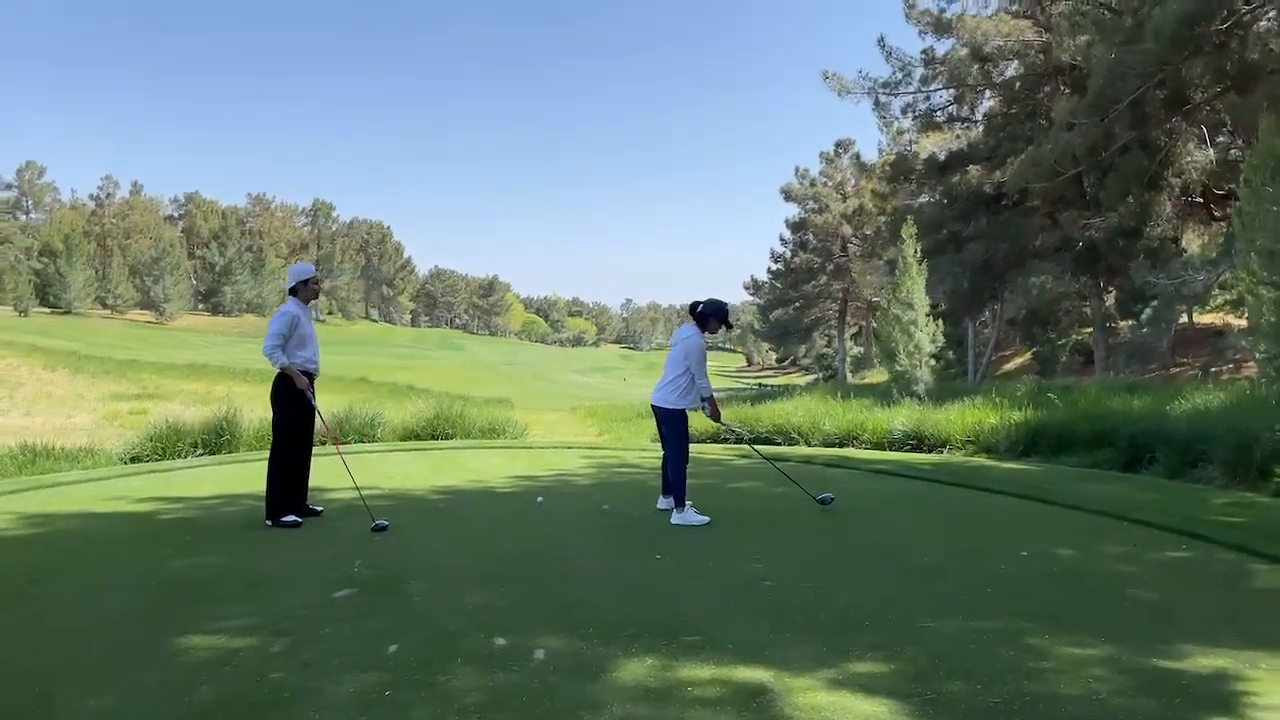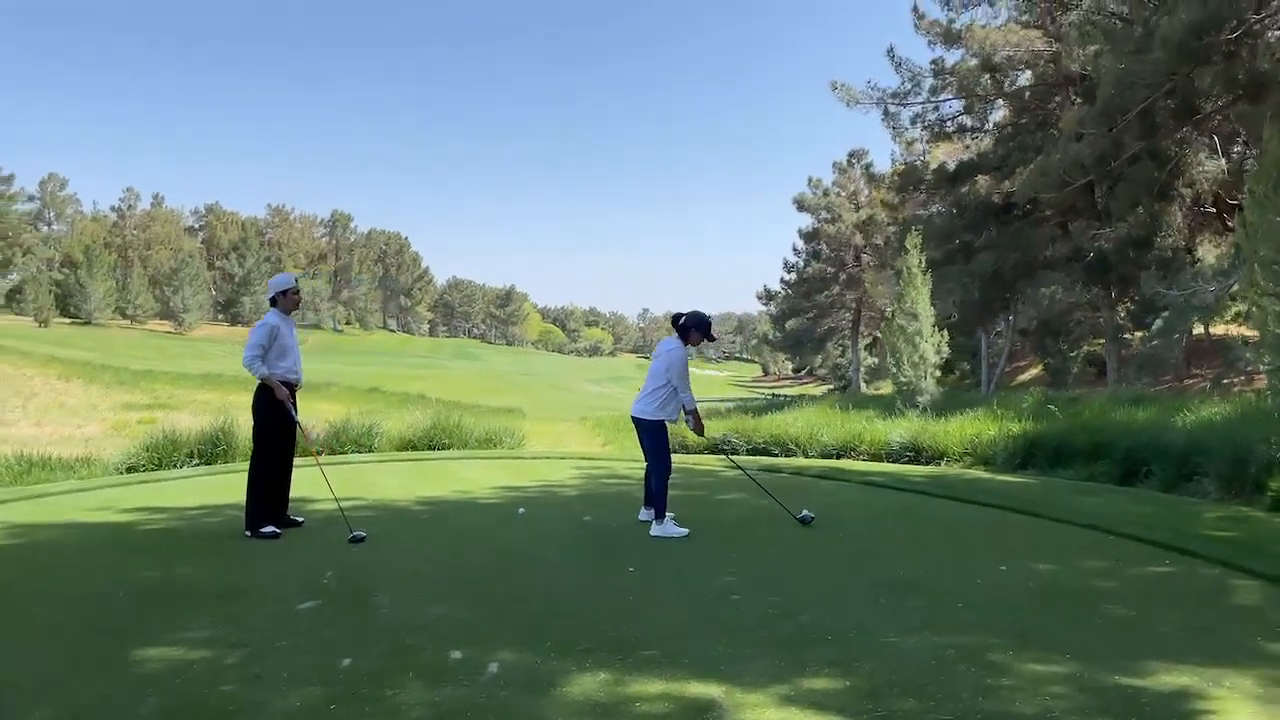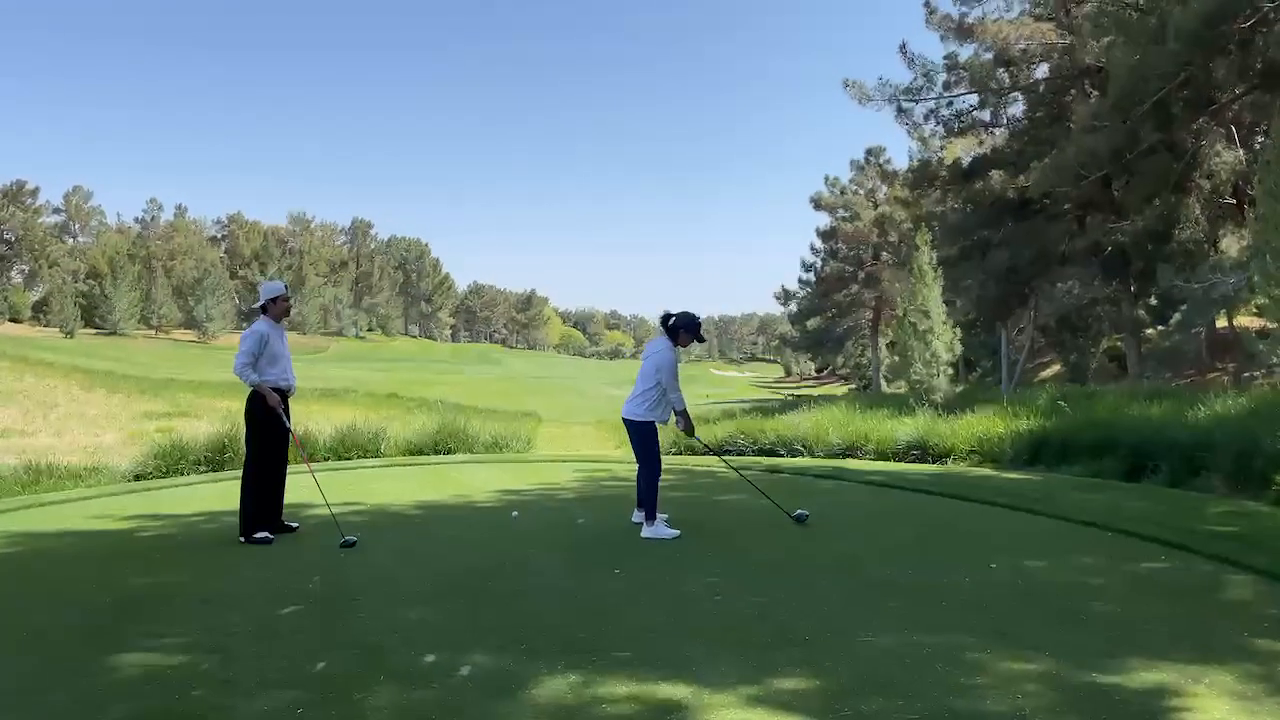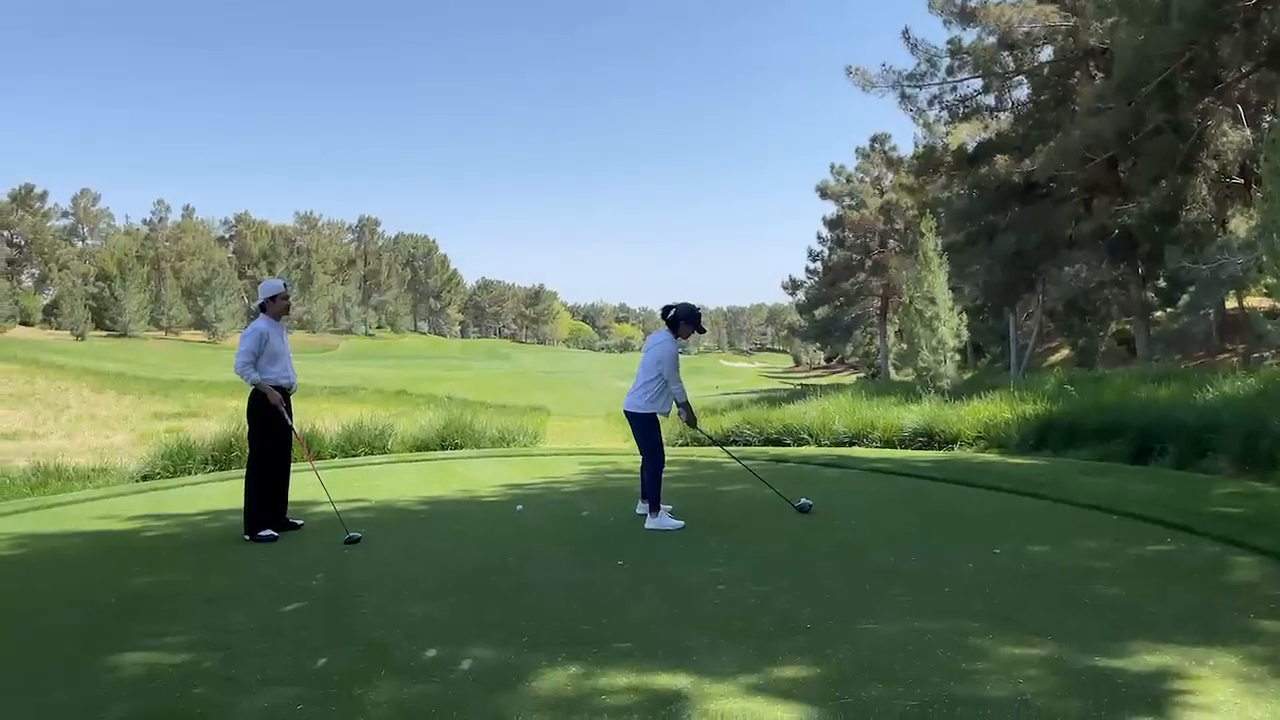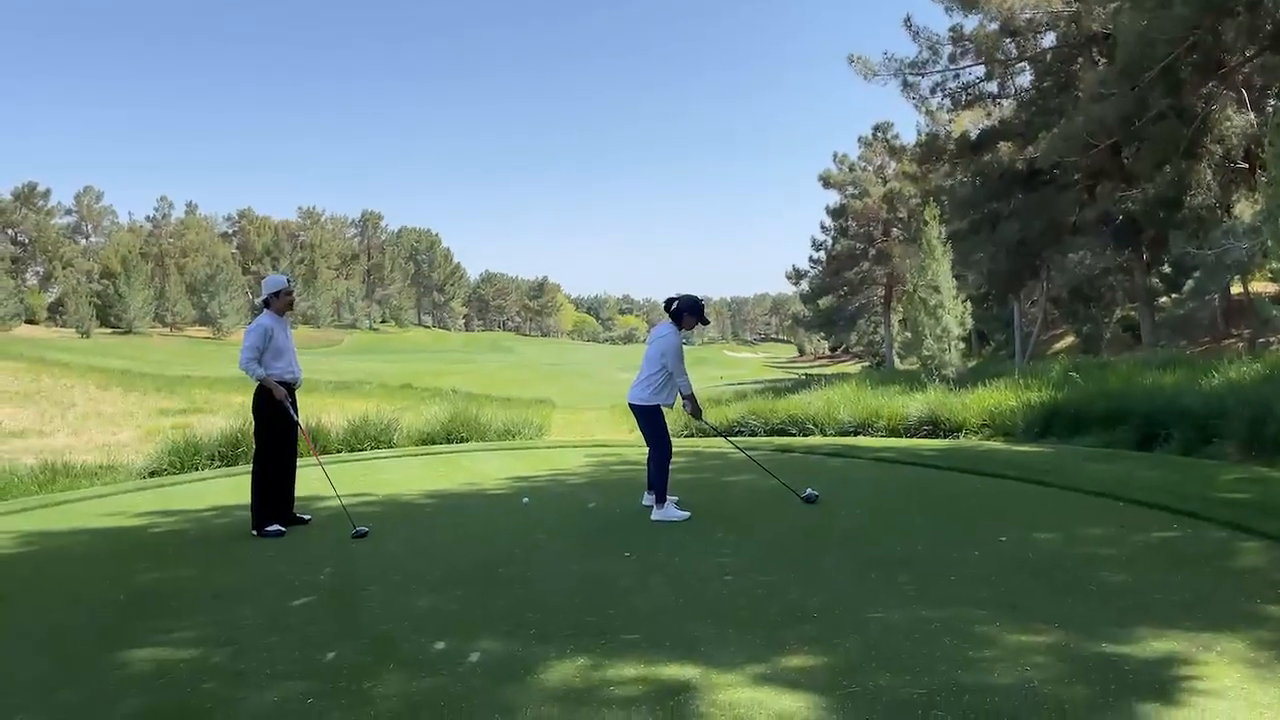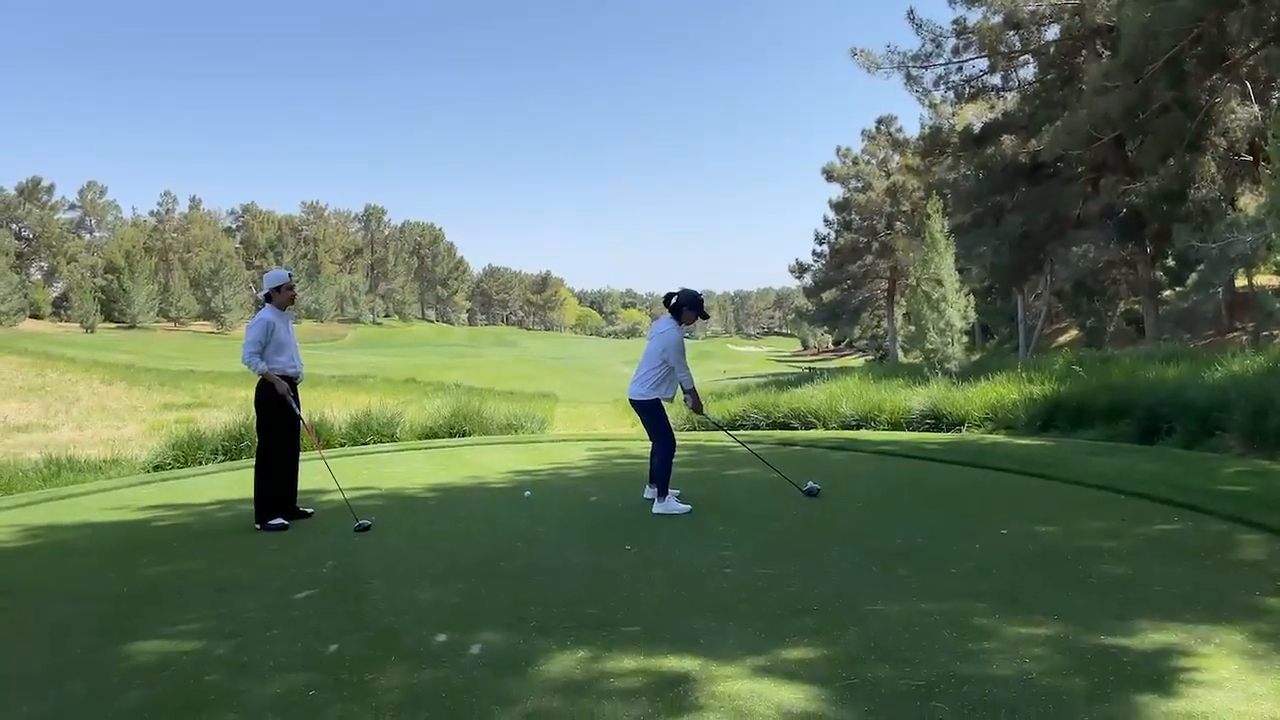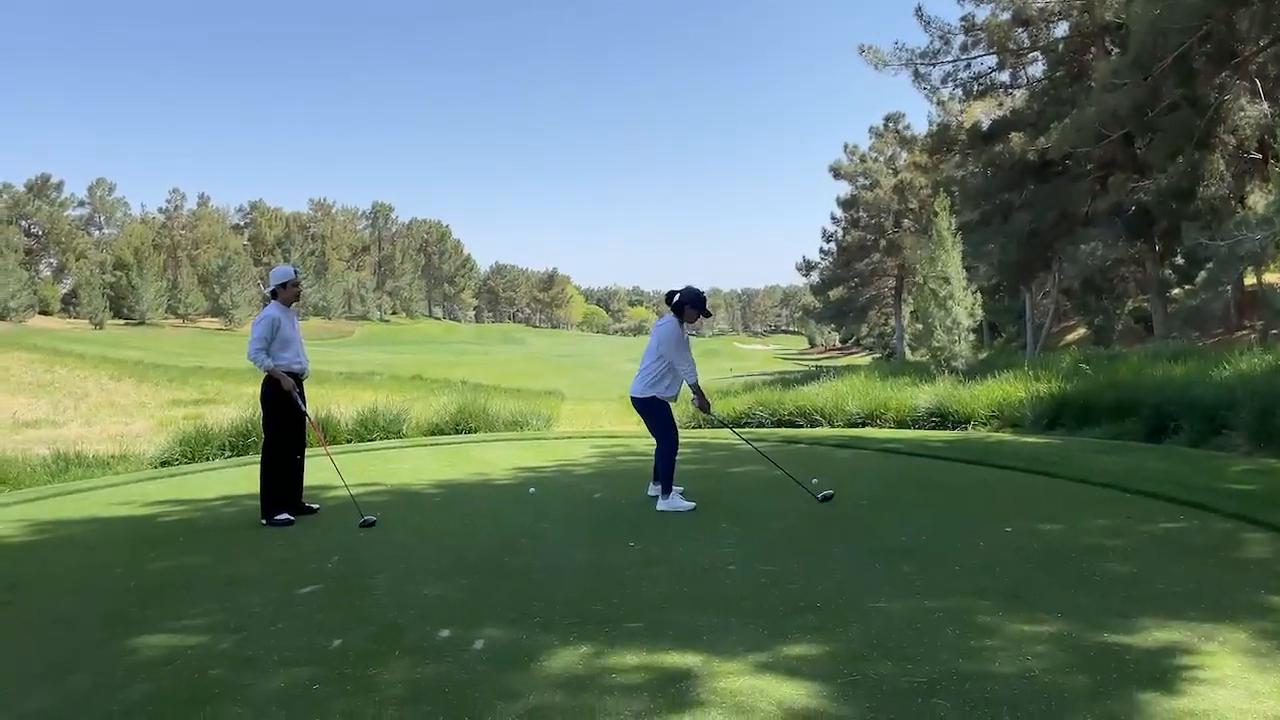
dt=0.4s
person 1, frame 1
left shoulder: (304, 313)
right shoulder: (288, 313)
right elbow: (271, 349)
right wrist: (296, 375)
left hip: (304, 385)
right hip: (290, 385)
left knee: (303, 446)
right knee: (285, 447)
left ankle: (297, 503)
right ankle: (276, 511)
person 1, frame 2
left shoulder: (288, 324)
right shoulder: (269, 324)
right elbow: (251, 359)
right wrist: (276, 386)
left hip: (287, 396)
right hip: (271, 396)
left knee: (284, 457)
right knee: (265, 458)
left ankle: (277, 514)
right ankle: (256, 522)
person 1, frame 3
left shoulder: (279, 332)
right shoulder: (258, 331)
right elbow: (242, 367)
right wrist: (267, 393)
left hip: (280, 401)
right hip: (263, 402)
left knee: (277, 463)
right knee: (258, 464)
left ankle: (272, 519)
right ankle: (250, 527)
person 1, frame 4
left shoulder: (279, 329)
right shoulder: (258, 330)
right elbow: (242, 366)
right wrist: (269, 391)
left hip: (282, 399)
right hip: (264, 400)
left knee: (281, 460)
right knee: (261, 462)
left ankle: (277, 517)
right ankle: (254, 525)
person 1, frame 5
left shoulder: (284, 325)
right shoulder: (262, 325)
right elbow: (247, 362)
right wrist: (274, 386)
left hip: (287, 394)
right hip: (270, 396)
left knee: (287, 455)
right knee: (267, 457)
left ankle: (284, 512)
right ankle: (262, 521)
person 1, frame 6
left shoulder: (286, 319)
right shoulder: (264, 320)
right elbow: (249, 356)
left wrist: (295, 377)
right wrist: (276, 381)
left hip: (289, 388)
right hip: (272, 390)
left knee: (290, 449)
right knee: (270, 451)
left ankle: (287, 506)
right ankle: (265, 514)
person 1, frame 7
left shoulder: (291, 315)
right shoulder: (270, 316)
right elbow: (255, 353)
left wrist: (301, 374)
right wrist: (282, 377)
left hip: (295, 385)
right hip: (278, 386)
left knee: (296, 445)
right knee: (276, 447)
left ankle: (293, 501)
right ankle: (271, 510)
person 2, frame 1
left shoulder: (684, 332)
right shoulder: (695, 340)
right elbow: (700, 377)
left wrist: (704, 400)
right wrist: (713, 406)
left hip: (663, 401)
right hip: (672, 405)
left knee: (672, 453)
right knee: (679, 456)
left ankle: (666, 498)
right ankle: (680, 511)
person 2, frame 2
left shoulder: (669, 344)
right shoulder: (677, 353)
right elbow: (684, 390)
left wrist: (688, 414)
right wrist: (697, 420)
left hip: (644, 412)
right hip: (651, 416)
left knee: (655, 464)
right knee: (662, 467)
left ankle: (648, 509)
right ankle: (659, 523)
person 2, frame 3
left shoulder: (658, 345)
right shoulder: (666, 354)
right elbow: (673, 392)
left wrist: (679, 416)
right wrist: (687, 421)
left hip: (635, 414)
right hip: (641, 417)
left knee: (646, 465)
right knee: (653, 468)
left ankle: (641, 511)
right ankle: (650, 525)
person 2, frame 4
left shoulder: (659, 337)
right shoulder: (667, 346)
right elbow: (675, 384)
left wrist: (681, 408)
right wrist: (689, 413)
left hip: (637, 406)
right hip: (643, 410)
left knee: (650, 457)
right knee: (656, 460)
left ankle: (646, 502)
right ankle: (654, 516)
person 2, frame 5
left shoulder: (663, 329)
right shoulder: (672, 339)
left elbow: (674, 375)
right elbow: (680, 376)
left wrist: (686, 399)
right wrist: (694, 404)
left hip: (642, 398)
right hip: (647, 402)
left knee: (657, 448)
right knee: (663, 451)
left ankle: (652, 494)
right ankle: (660, 507)
person 2, frame 6
left shoulder: (664, 323)
right shoulder: (673, 335)
left elbow: (676, 370)
right elbow: (683, 371)
left wrist: (686, 393)
right wrist: (695, 399)
left hip: (643, 393)
right hip: (646, 396)
left knee: (660, 441)
right knee: (667, 444)
left ankle: (653, 487)
right ankle: (662, 501)
person 2, frame 7
left shoulder: (680, 329)
right shoulder: (668, 329)
left elbow: (687, 363)
right elbow: (683, 366)
left wrist: (698, 395)
right wrist: (701, 396)
left hip: (659, 394)
right hip: (646, 395)
left knee: (668, 439)
right knee: (669, 442)
left ankle: (658, 484)
right ankle: (666, 498)
